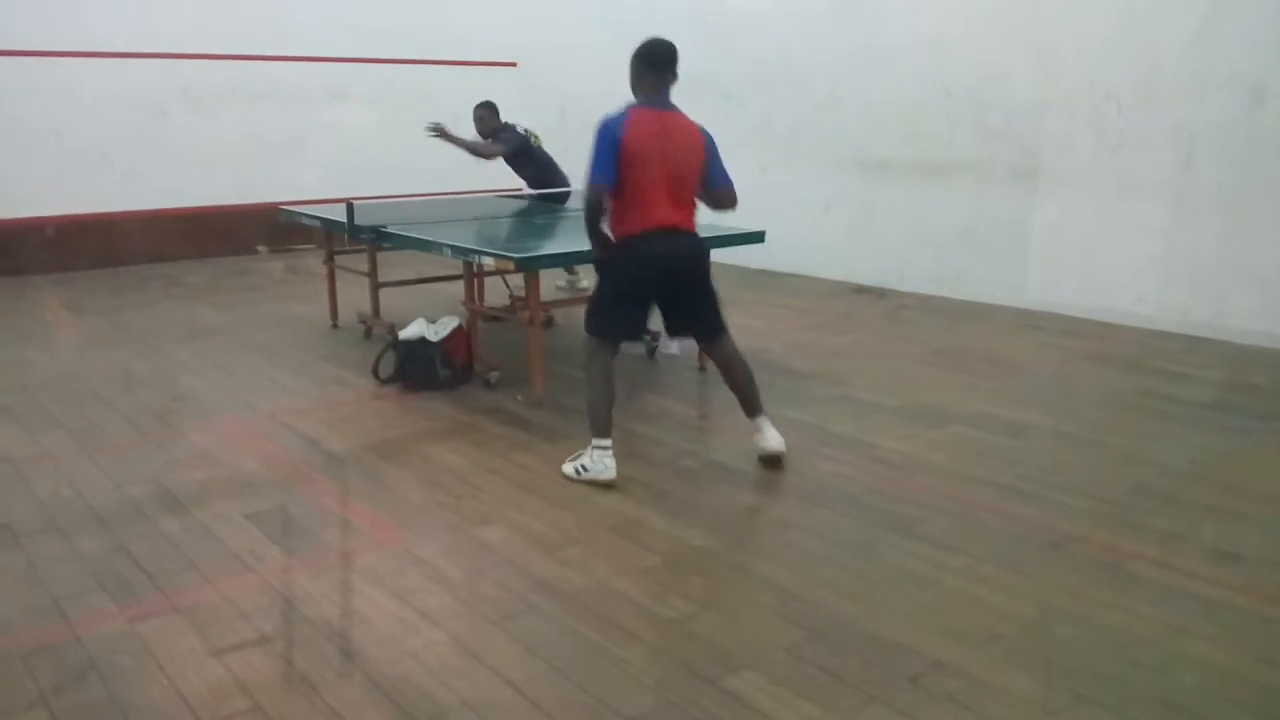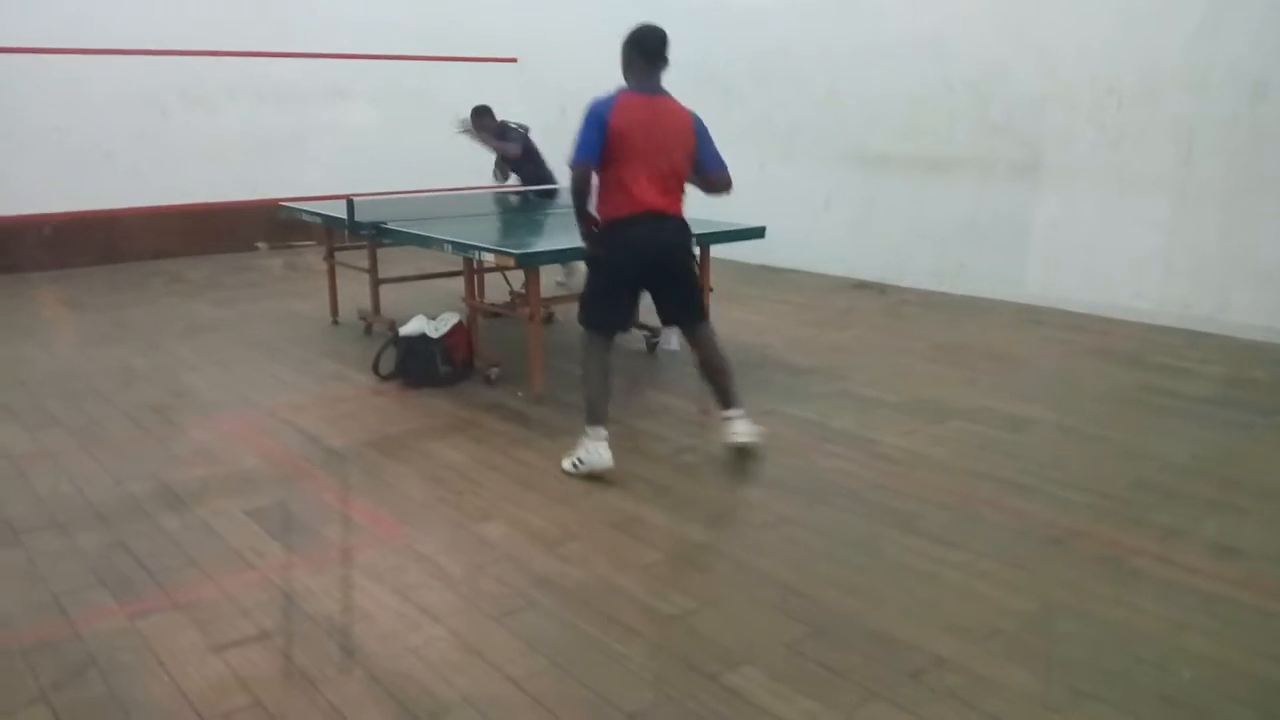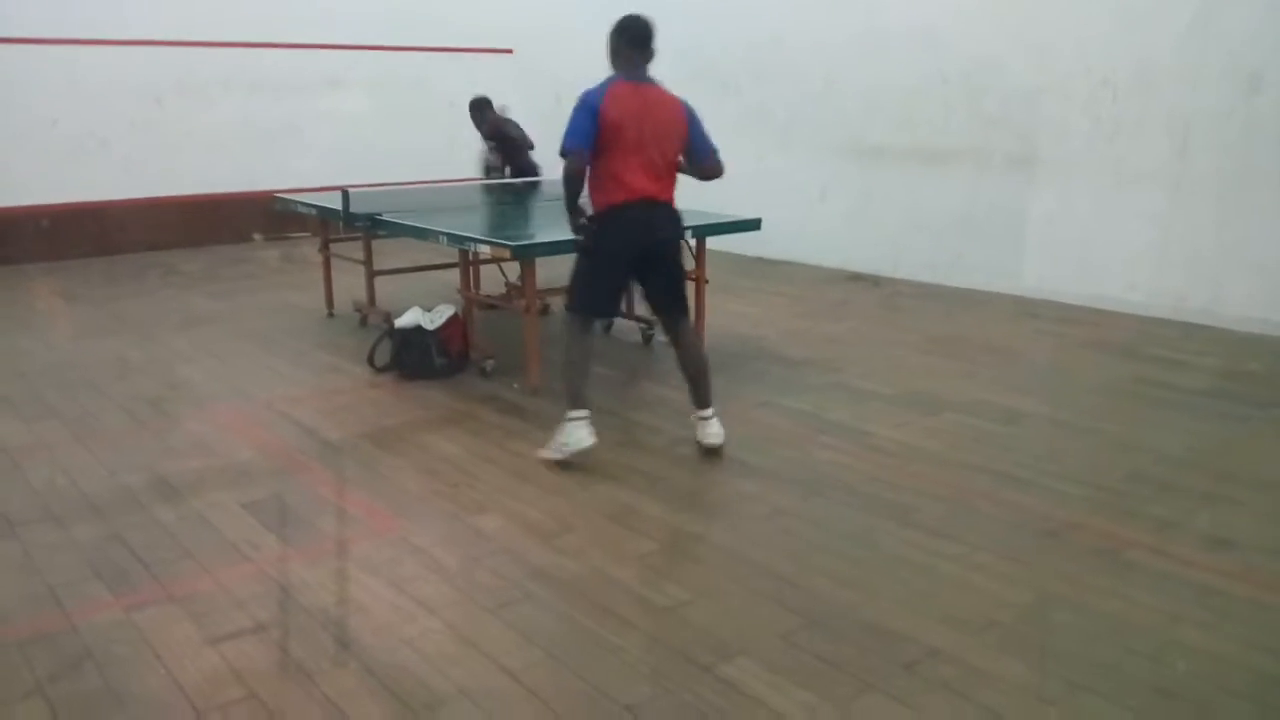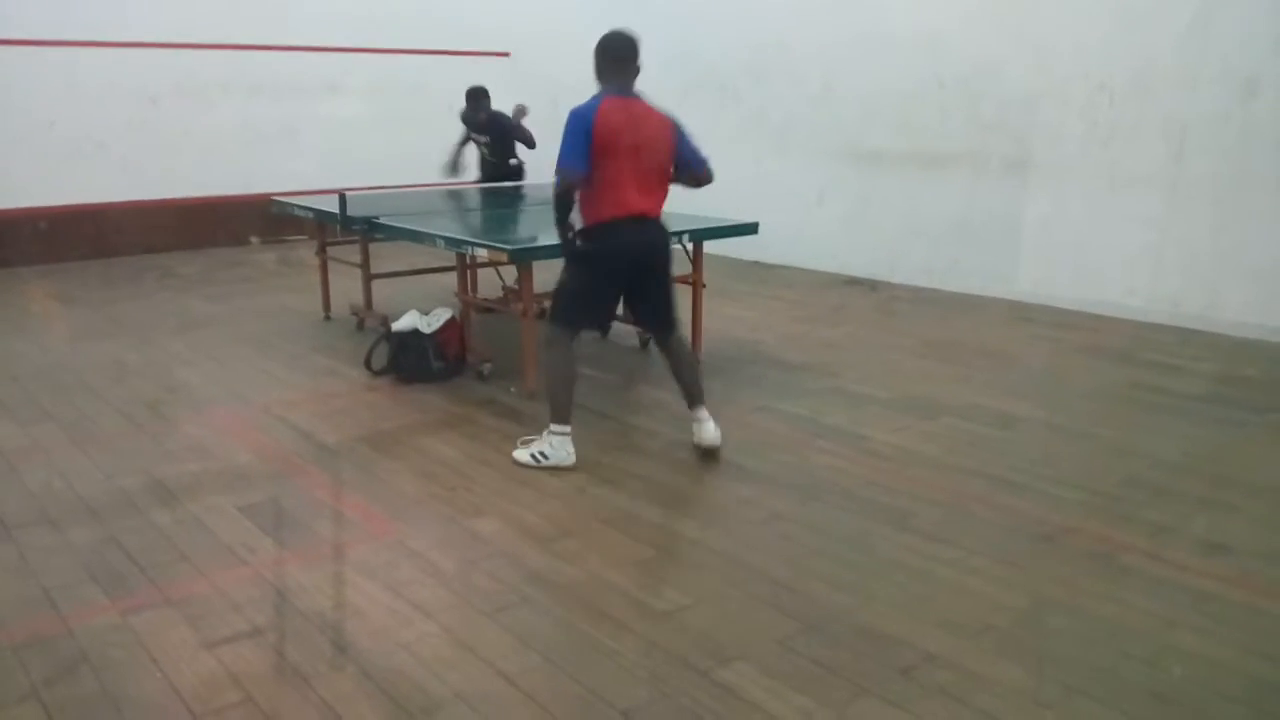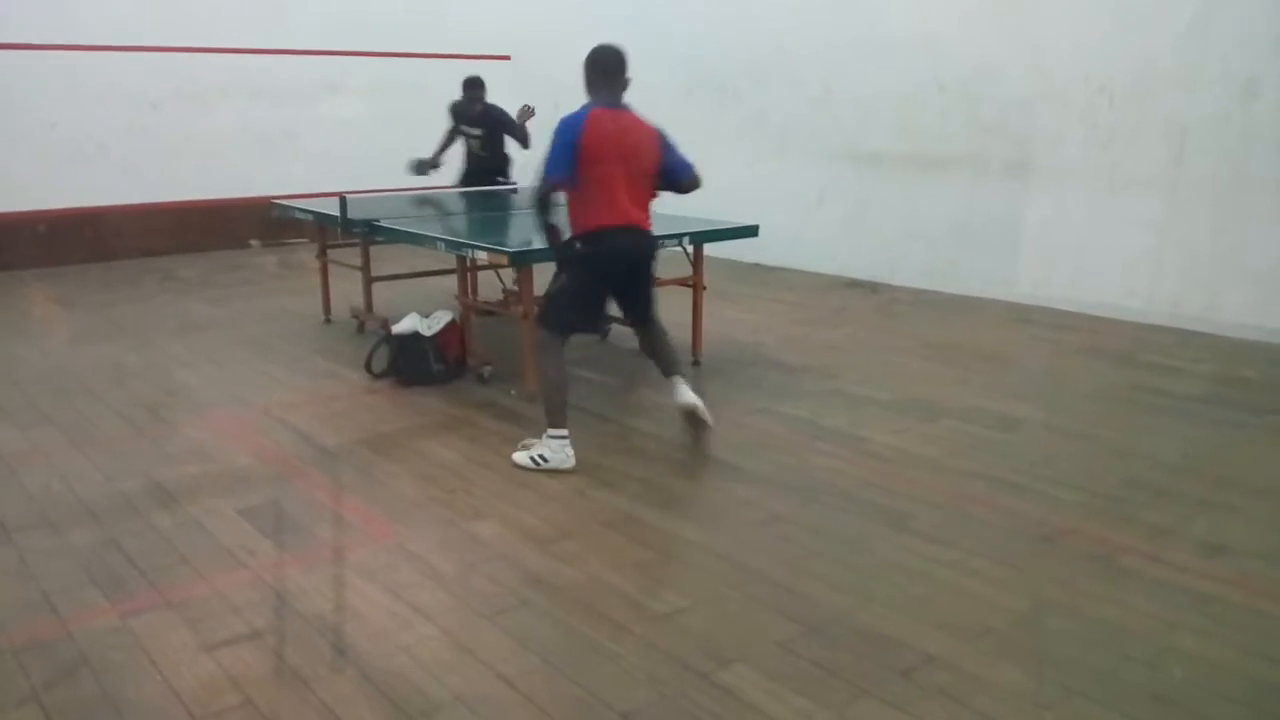
dt=0.1s
person 1, frame 1
left shoulder: (616, 127)
right shoulder: (696, 135)
left elbow: (596, 196)
right elbow: (724, 200)
left wrist: (595, 237)
left hip: (633, 250)
right hip: (684, 248)
left knee: (600, 346)
right knee: (718, 343)
left ankle: (599, 454)
right ankle: (764, 429)
person 1, frame 2
left shoulder: (604, 111)
right shoulder: (688, 120)
left elbow: (580, 177)
right elbow: (719, 183)
left wrist: (583, 219)
left hip: (621, 236)
right hip: (671, 234)
left knee: (596, 339)
right knee: (699, 331)
left ankle: (595, 443)
right ankle: (734, 420)
person 1, frame 3
left shoulder: (595, 101)
right shoulder: (678, 108)
left elbow: (574, 167)
right elbow: (712, 168)
left wrist: (573, 209)
left hip: (614, 224)
right hip: (663, 223)
left knee: (579, 322)
right knee: (678, 324)
left ankle: (578, 424)
right ankle: (707, 421)
person 1, frame 4
left shoulder: (585, 116)
right shoulder: (663, 122)
left elbow: (568, 184)
right elbow: (702, 176)
left wrist: (562, 223)
left hip: (604, 239)
right hip: (651, 236)
left knee: (560, 333)
right knee: (667, 331)
left ankle: (558, 439)
right ankle: (702, 420)
person 1, frame 5
left shoulder: (575, 125)
right shoulder: (650, 134)
left elbow: (548, 189)
right elbow: (690, 181)
left wrist: (547, 225)
left hip: (594, 246)
right hip: (638, 243)
left knee: (551, 335)
right knee: (643, 318)
left ankle: (556, 443)
right ankle: (682, 391)
